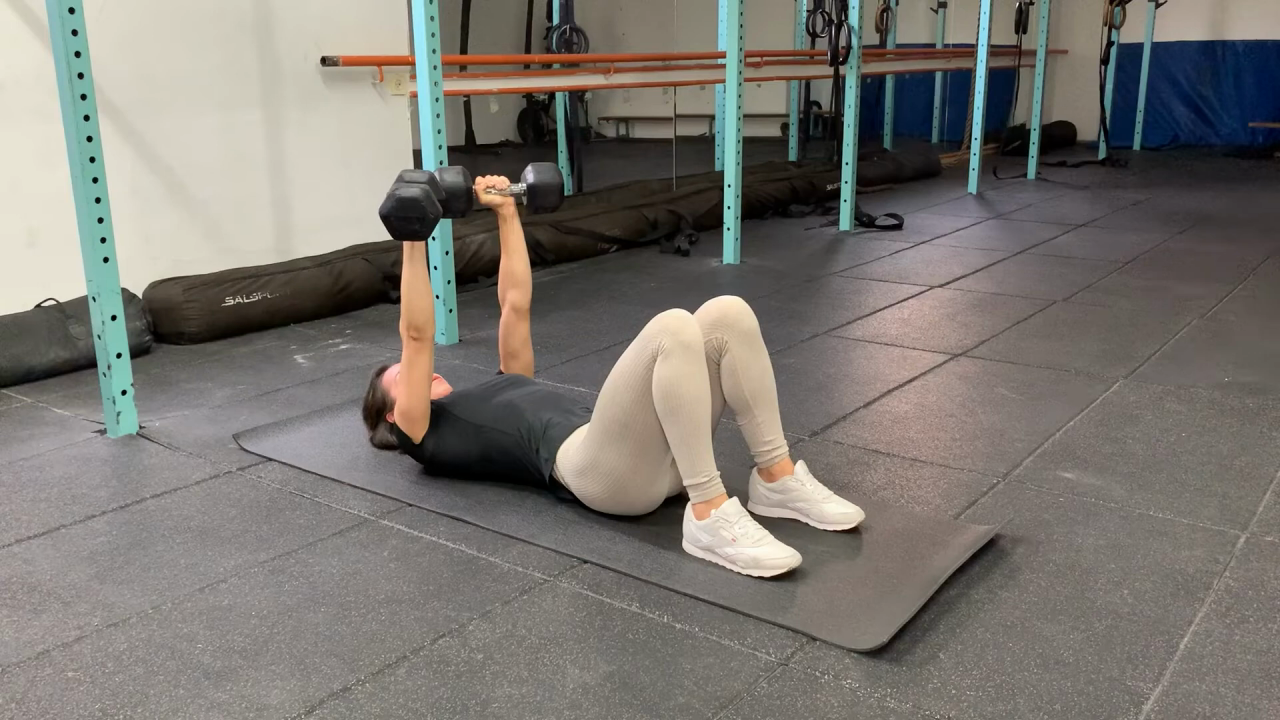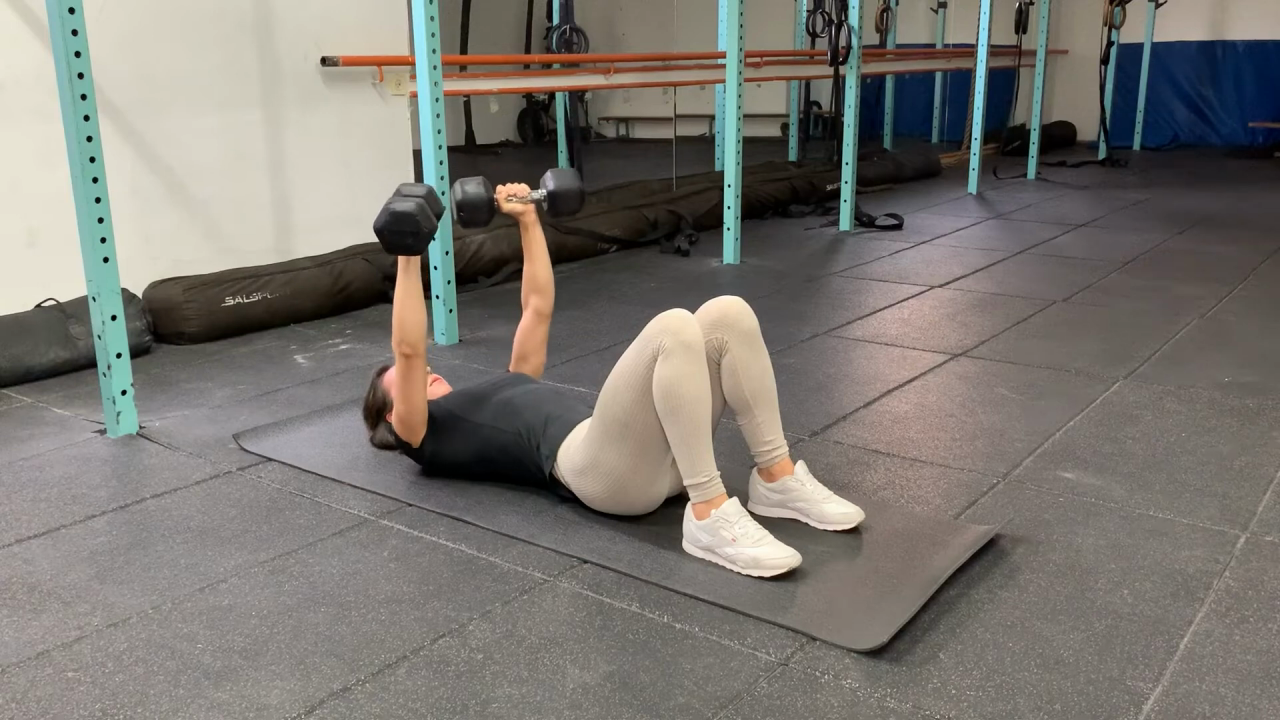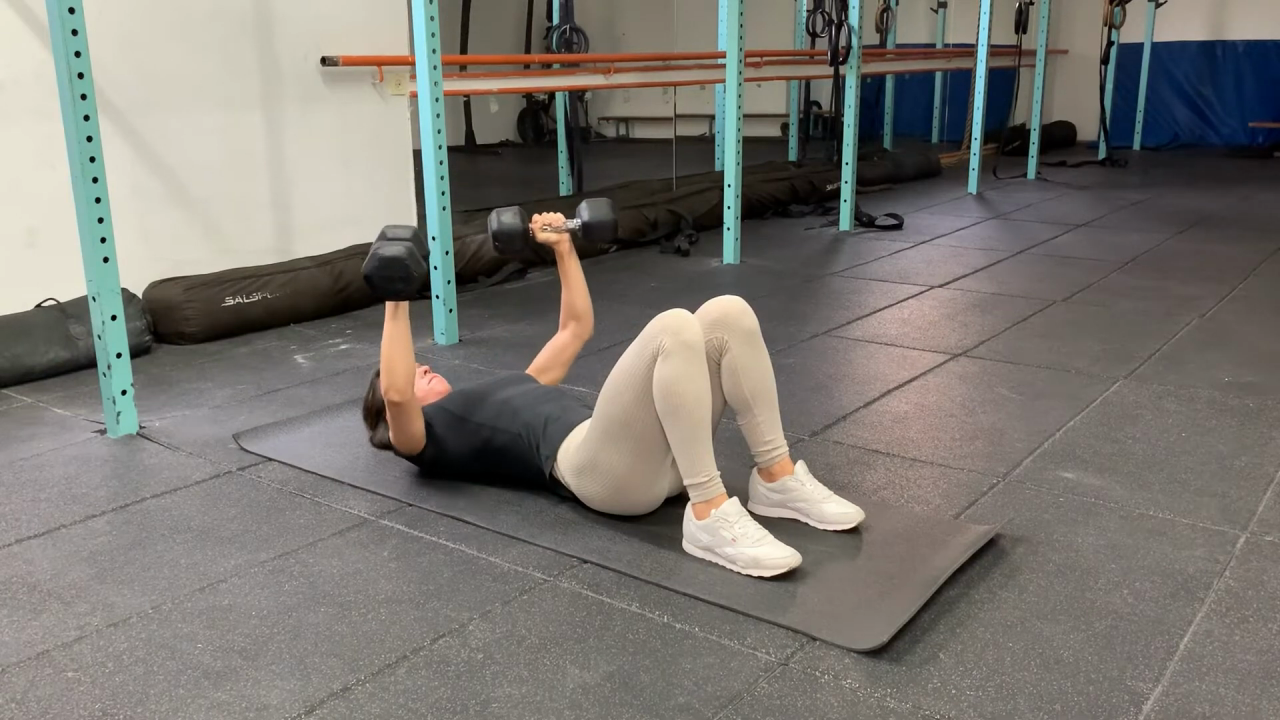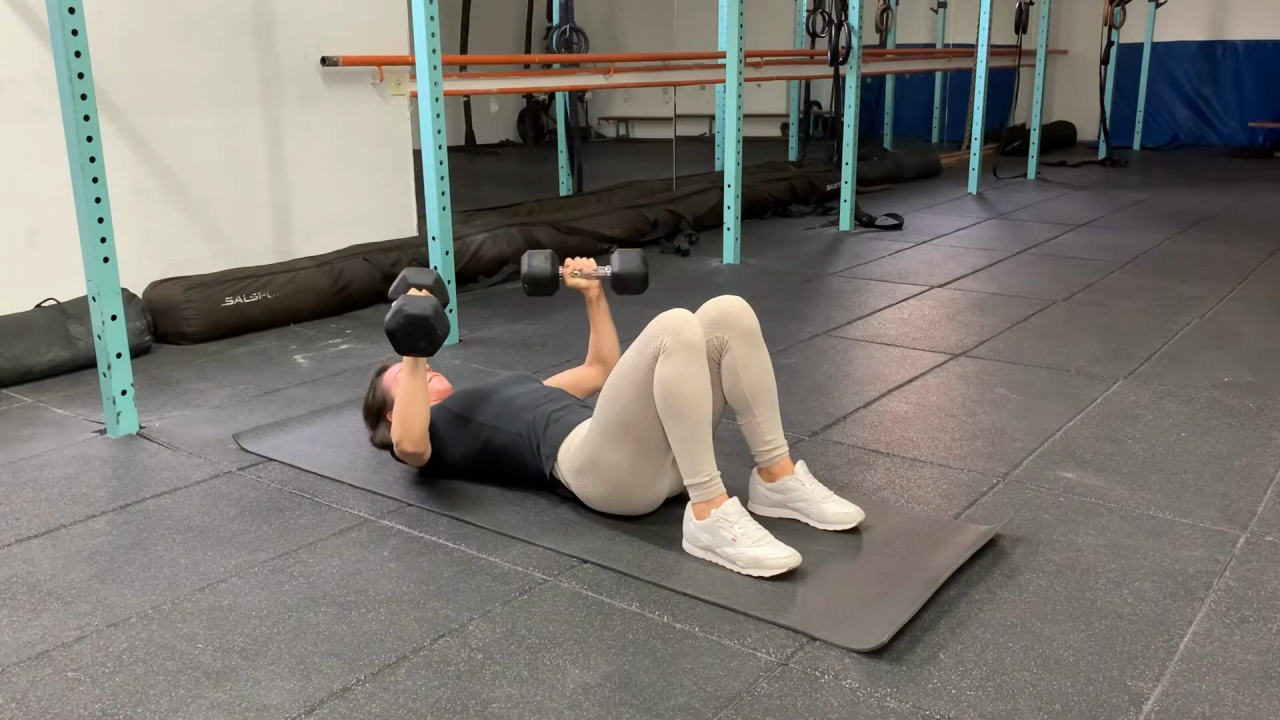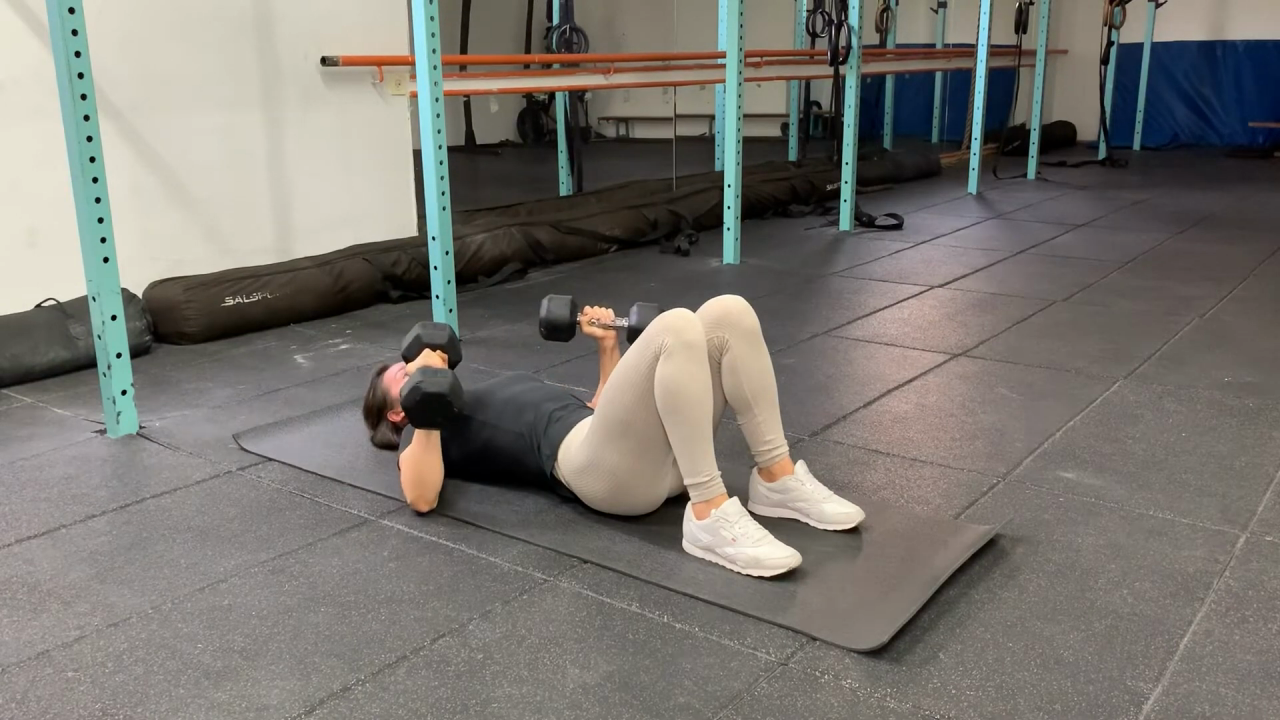
dt=1s
person 1, frame 1
left shoulder: (500, 390)
right shoulder: (428, 434)
left elbow: (516, 306)
right elbow: (417, 337)
left wrist: (507, 213)
right wrist: (414, 241)
left hip: (653, 453)
right hip: (597, 468)
left knee: (728, 313)
right knee: (673, 327)
left ankle: (777, 478)
right ankle: (710, 515)
person 1, frame 2
left shoulder: (503, 389)
right shoulder: (426, 435)
left elbow: (537, 308)
right elbow: (408, 350)
left wrist: (528, 220)
right wrist: (409, 257)
left hip: (654, 451)
right hip: (598, 466)
left knee: (727, 314)
right knee: (674, 327)
left ankle: (778, 479)
right ankle: (709, 515)
person 1, frame 3
left shoulder: (508, 386)
right shoulder: (425, 438)
left elbow: (576, 328)
right elbow: (395, 395)
left wrist: (563, 248)
right wrist: (396, 301)
left hip: (654, 452)
right hip: (595, 466)
left knee: (727, 313)
right knee: (673, 327)
left ankle: (778, 479)
right ankle: (710, 515)
person 1, frame 4
left shoulder: (500, 391)
right shoulder: (431, 433)
left elbow: (600, 369)
right elbow: (409, 443)
left wrist: (593, 295)
right wrist: (412, 348)
left hip: (654, 451)
right hip: (596, 465)
left knee: (728, 313)
right knee: (674, 327)
left ankle: (778, 480)
right ankle: (710, 515)
person 1, frame 5
left shoulder: (495, 395)
right shoulder: (423, 432)
right elbow: (422, 497)
left wrist: (607, 346)
left hip: (653, 451)
right hip: (598, 466)
left knee: (729, 313)
right knee: (676, 327)
left ankle: (778, 479)
right ankle: (710, 516)
